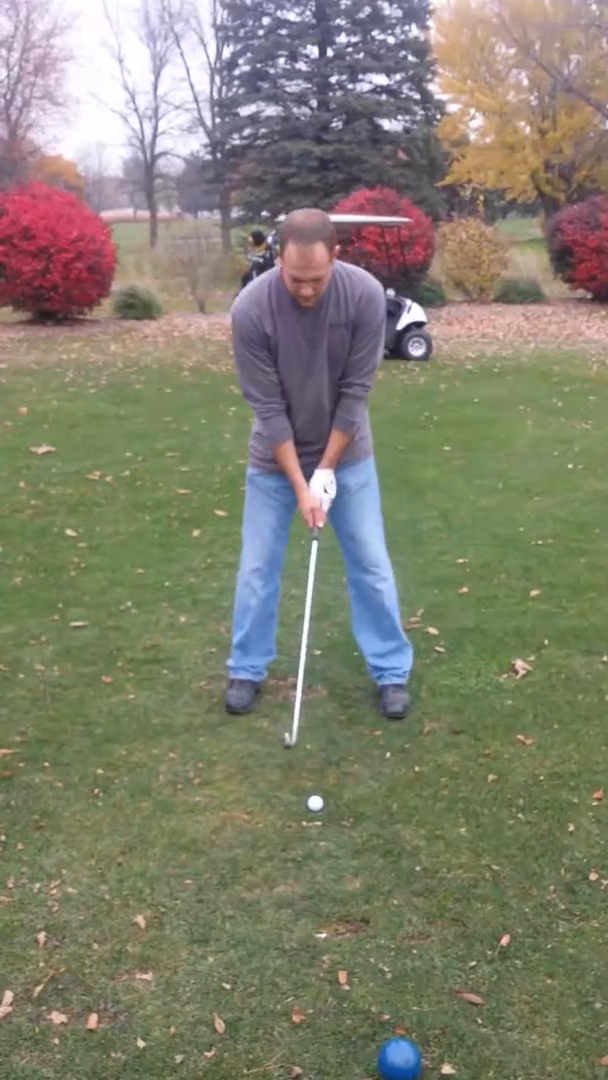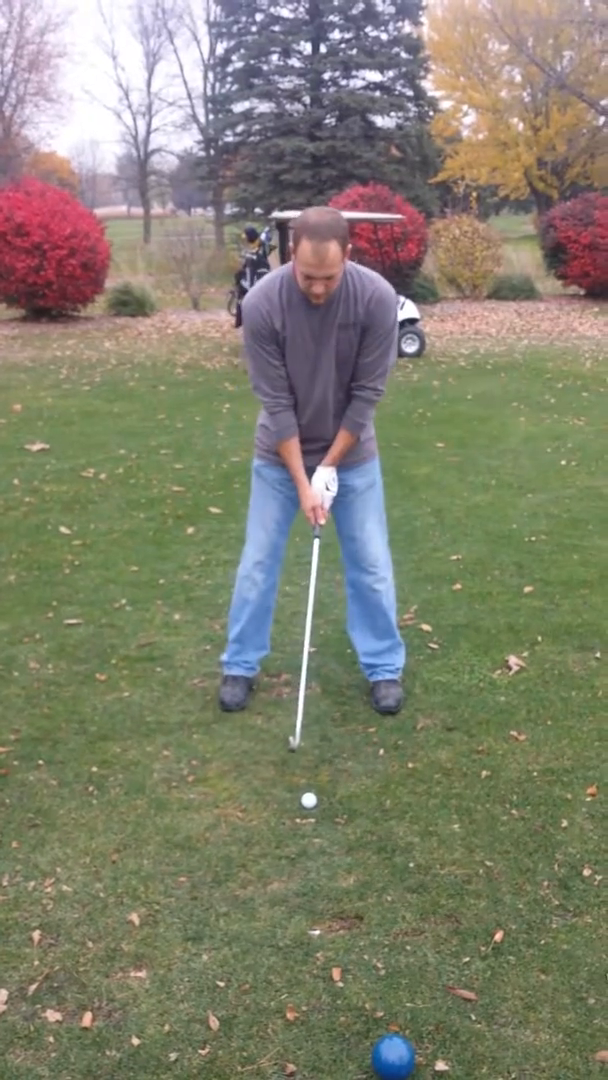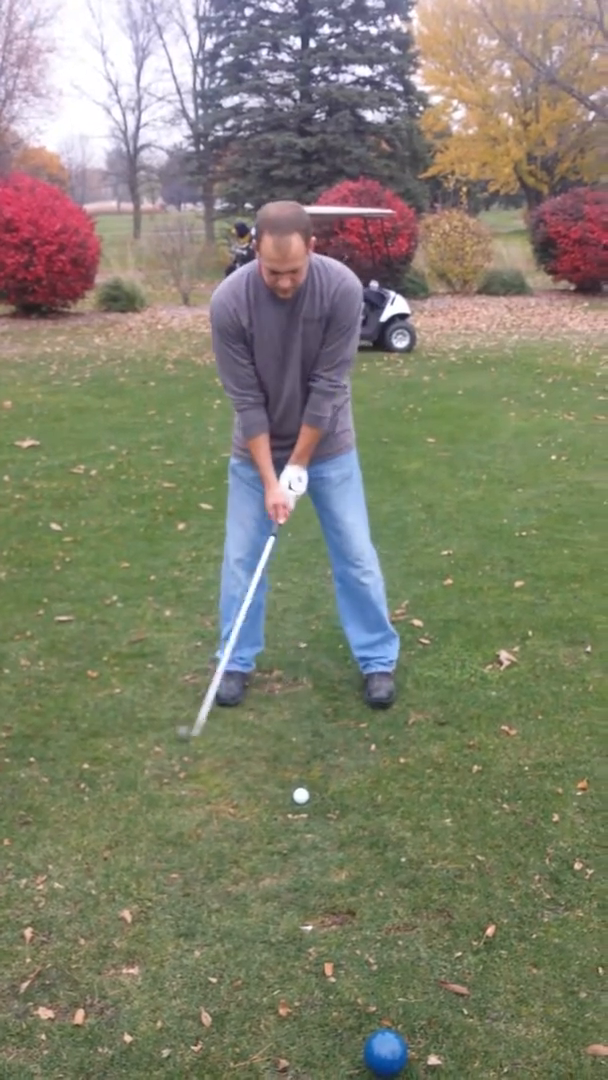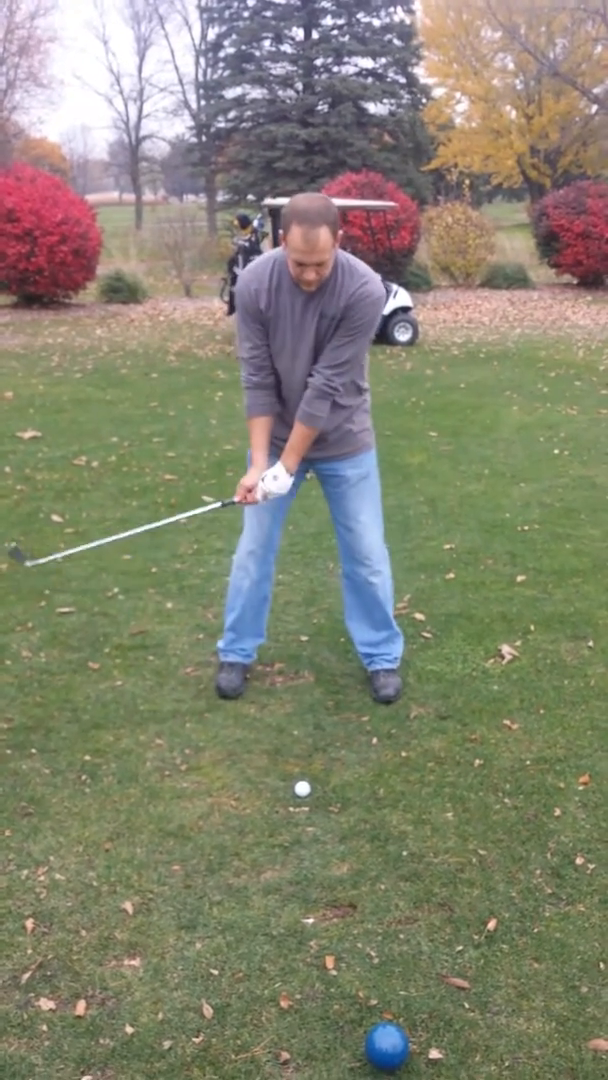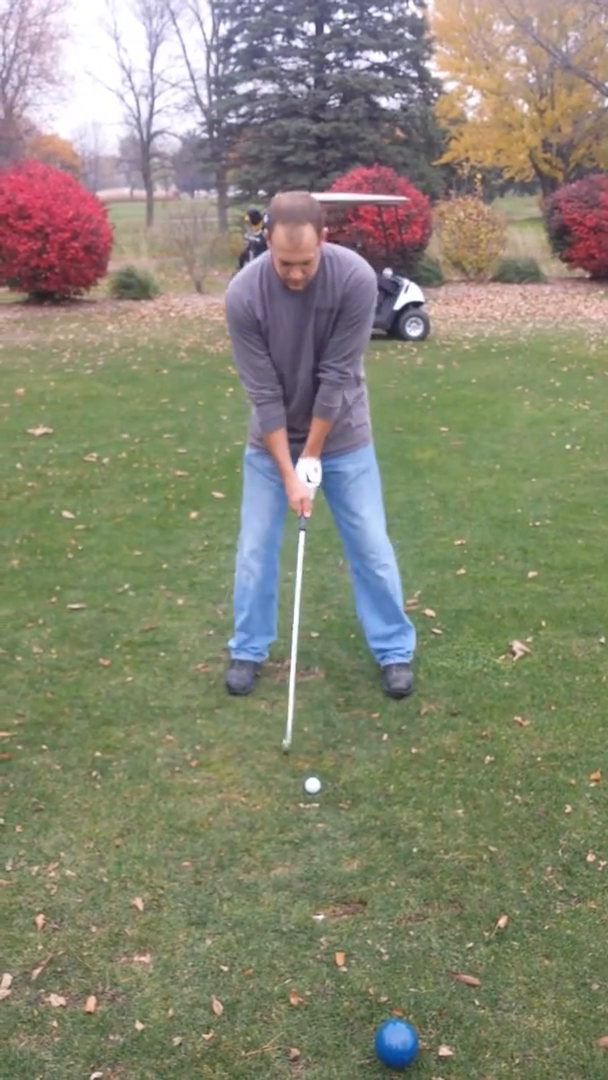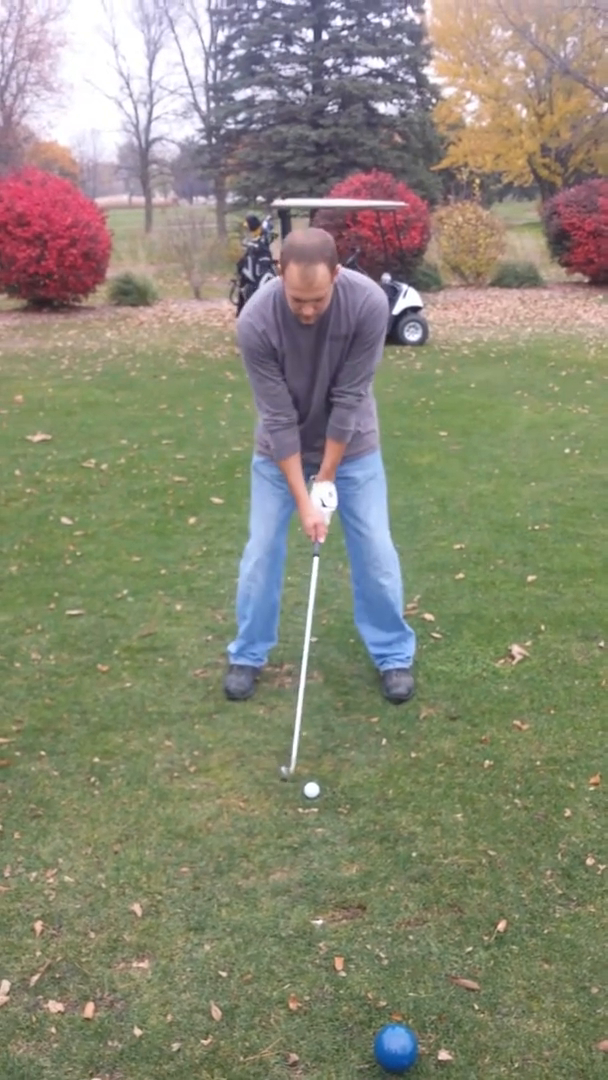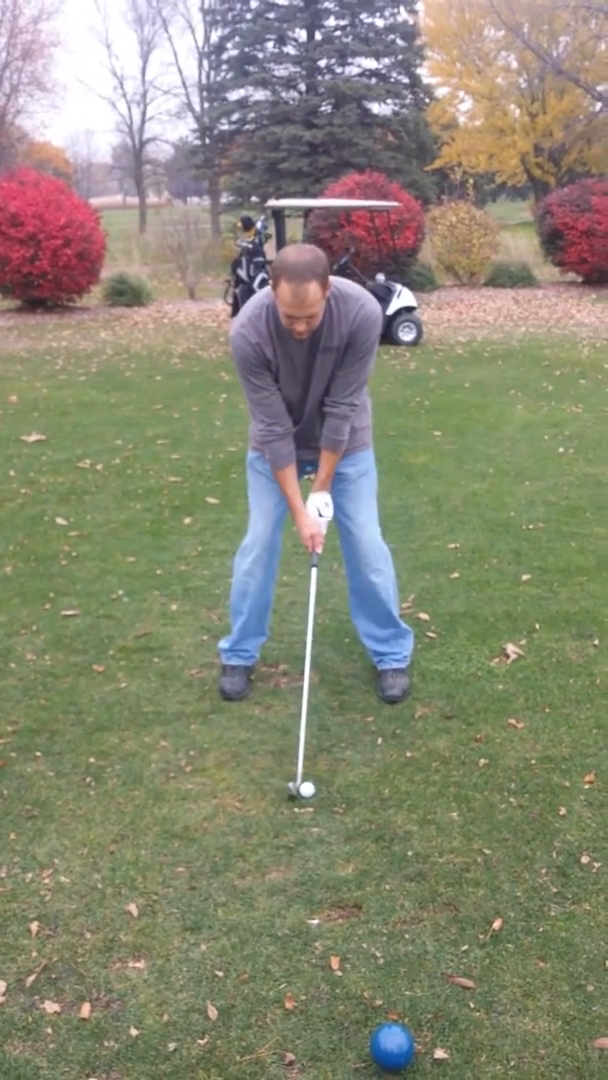
dt=0.4s
person 1, frame 1
left shoulder: (366, 294)
right shoulder: (250, 309)
left elbow: (355, 390)
right elbow: (267, 406)
left wrist: (326, 467)
right wrist: (299, 484)
left hip: (346, 452)
right hip: (276, 456)
left knee: (370, 561)
right knee: (258, 564)
left ankle: (390, 669)
right ankle: (246, 668)
person 1, frame 2
left shoulder: (377, 297)
right shoulder: (261, 303)
left elbow: (367, 392)
right elbow: (275, 401)
left wrist: (330, 467)
right wrist: (302, 482)
left hip: (351, 452)
right hip: (280, 452)
left knee: (370, 562)
right knee: (259, 559)
left ankle: (383, 667)
right ankle: (240, 665)
person 1, frame 3
left shoulder: (343, 289)
right shoulder: (228, 302)
left elbow: (328, 387)
right elbow: (245, 400)
left wrist: (298, 467)
right wrist: (269, 480)
left hip: (327, 444)
right hip: (256, 447)
left knee: (354, 552)
right knee: (243, 554)
left ankle: (377, 659)
right ankle: (237, 661)
person 1, frame 4
left shoulder: (365, 291)
right shoulder: (253, 282)
left elbow: (328, 386)
right elbow: (257, 379)
left wrist: (289, 465)
right wrist: (258, 463)
left hip: (343, 440)
right hip: (274, 433)
left knee: (365, 551)
right knee: (255, 547)
left ankle: (381, 655)
right ankle: (237, 651)
person 1, frame 5
left shoulder: (357, 279)
right shoulder: (242, 295)
left elbow: (337, 377)
right elbow: (263, 393)
left wrist: (312, 455)
right wrist: (289, 474)
left hip: (343, 434)
right hip: (272, 438)
left knee: (369, 543)
right knee: (256, 544)
left ankle: (394, 650)
right ankle: (248, 649)
person 1, frame 6
left shoulder: (369, 303)
right shoulder: (255, 321)
left elbow: (349, 399)
right elbow: (278, 417)
left wrist: (327, 478)
right wrist: (303, 500)
left hip: (351, 444)
right hip: (280, 447)
left knee: (374, 548)
right knee: (263, 548)
left ankle: (394, 655)
right ankle: (247, 654)
person 1, frame 7
left shoulder: (362, 312)
right shoulder: (247, 331)
left elbow: (342, 407)
right elbow: (272, 425)
left wrist: (322, 488)
right wrist: (298, 510)
left hip: (344, 442)
right hip: (275, 445)
left knee: (365, 543)
right knee: (259, 542)
left ankle: (391, 653)
right ankle: (238, 653)
